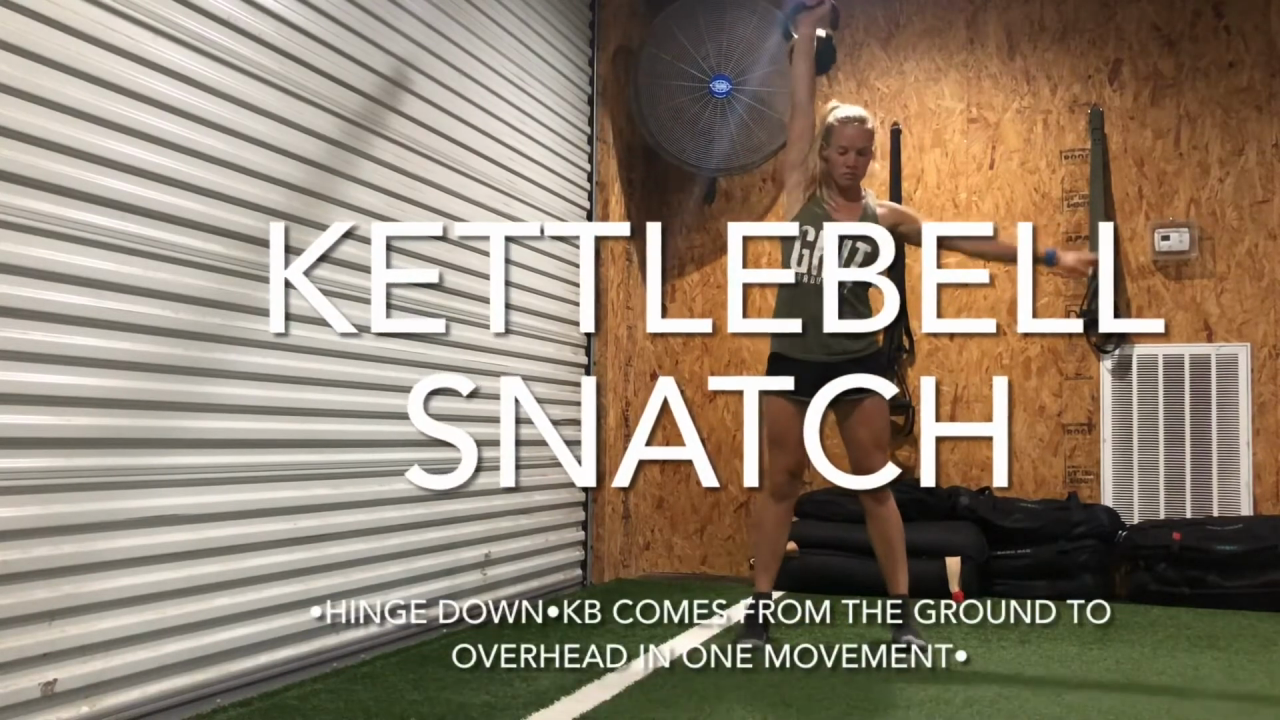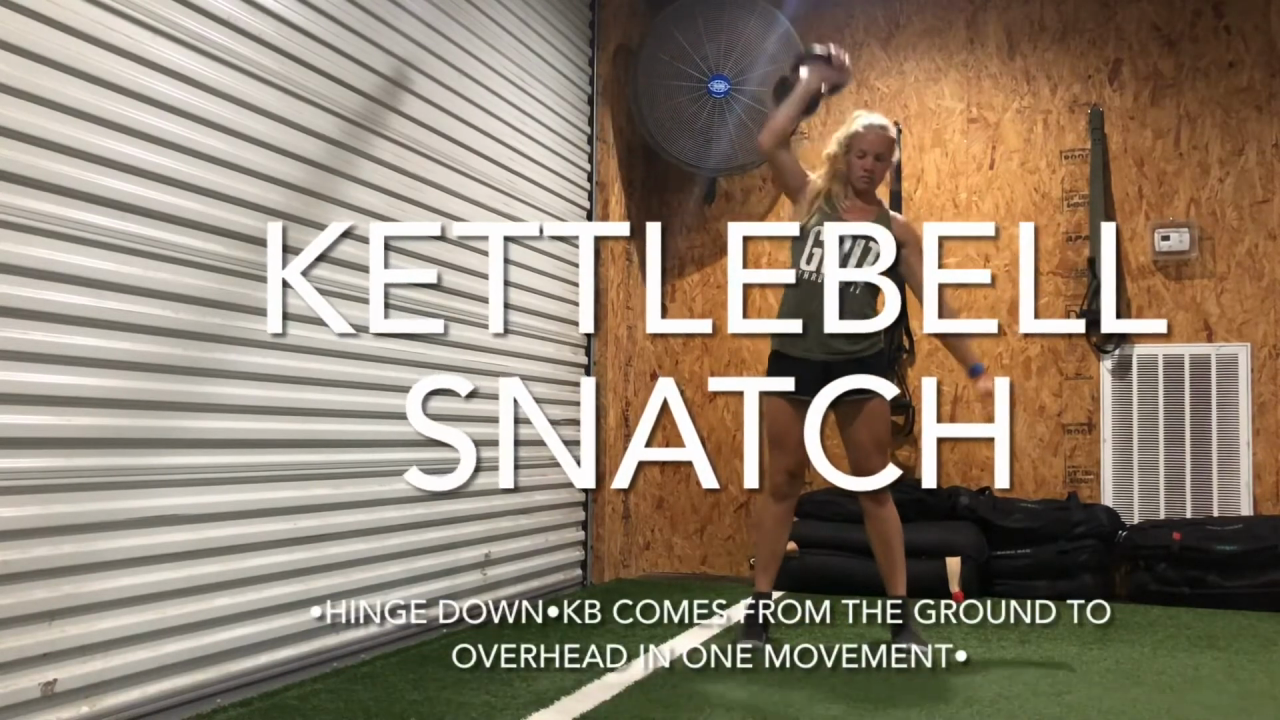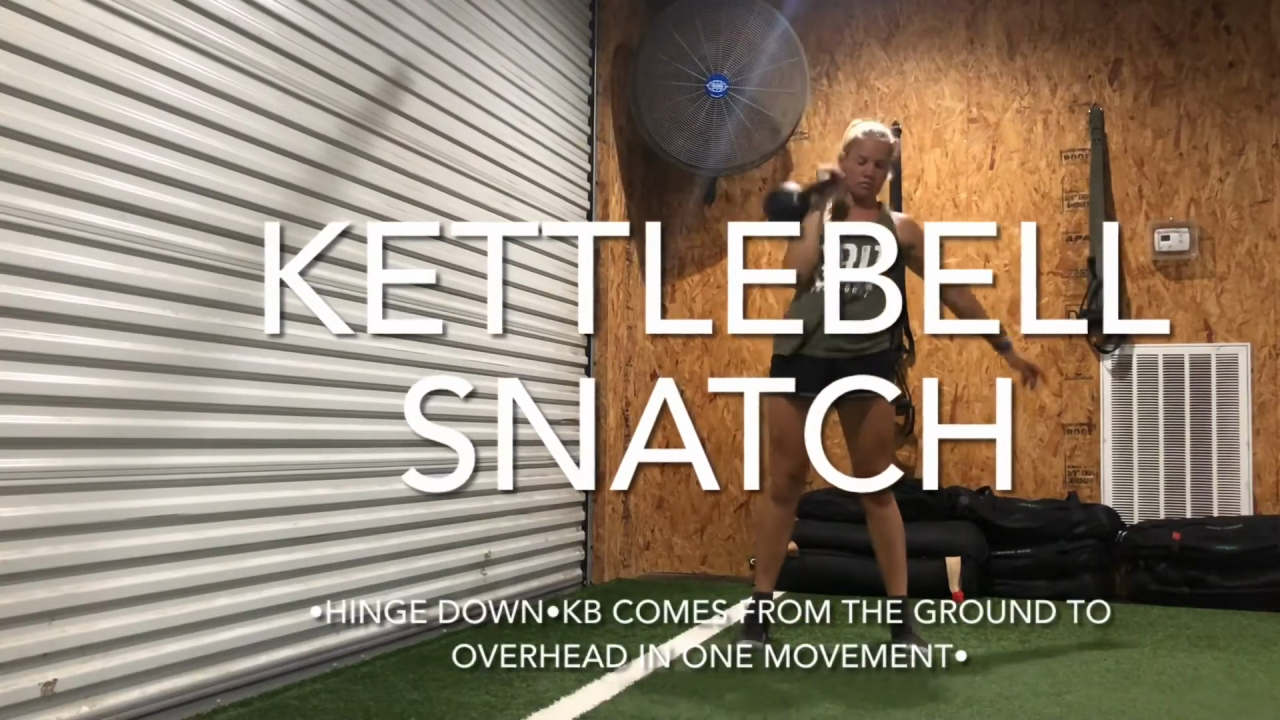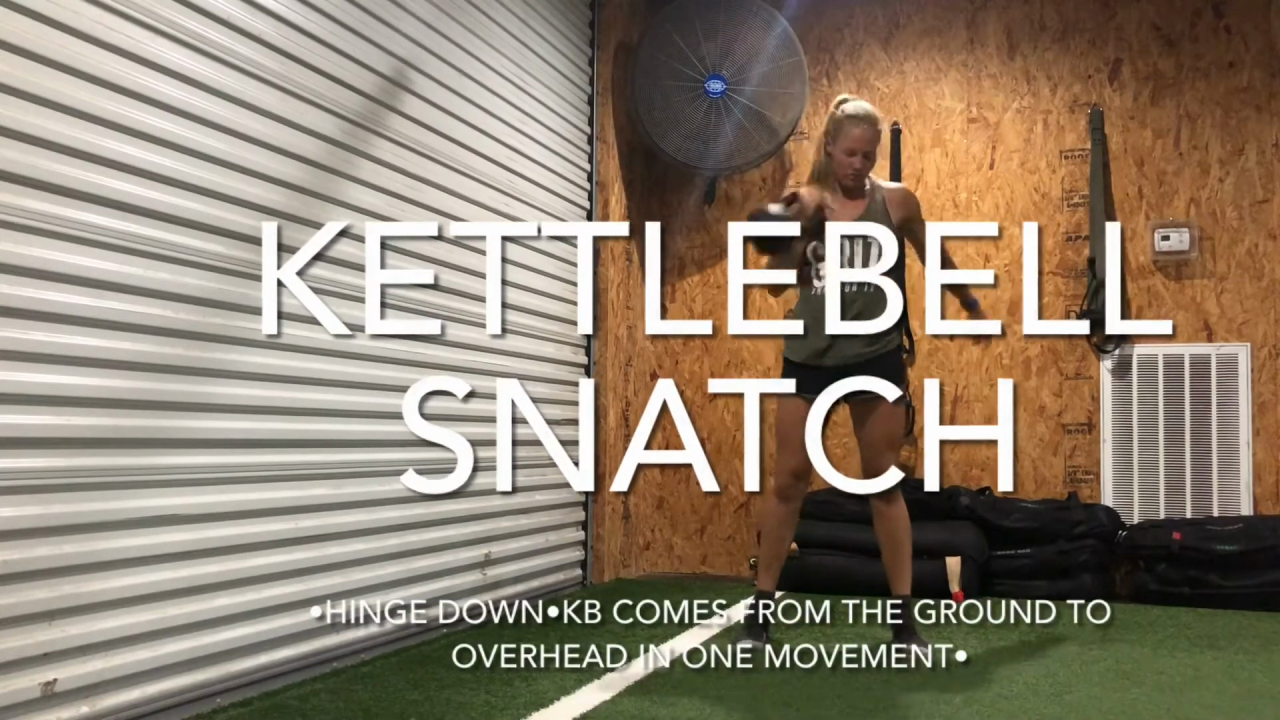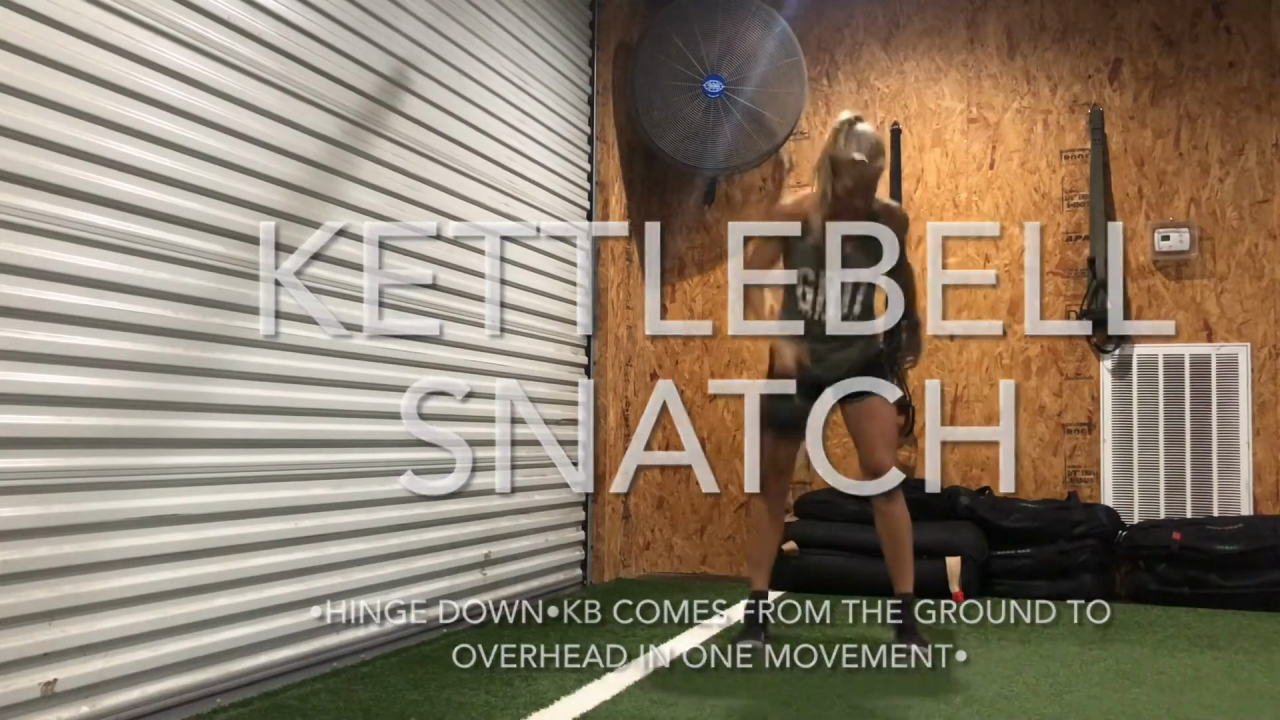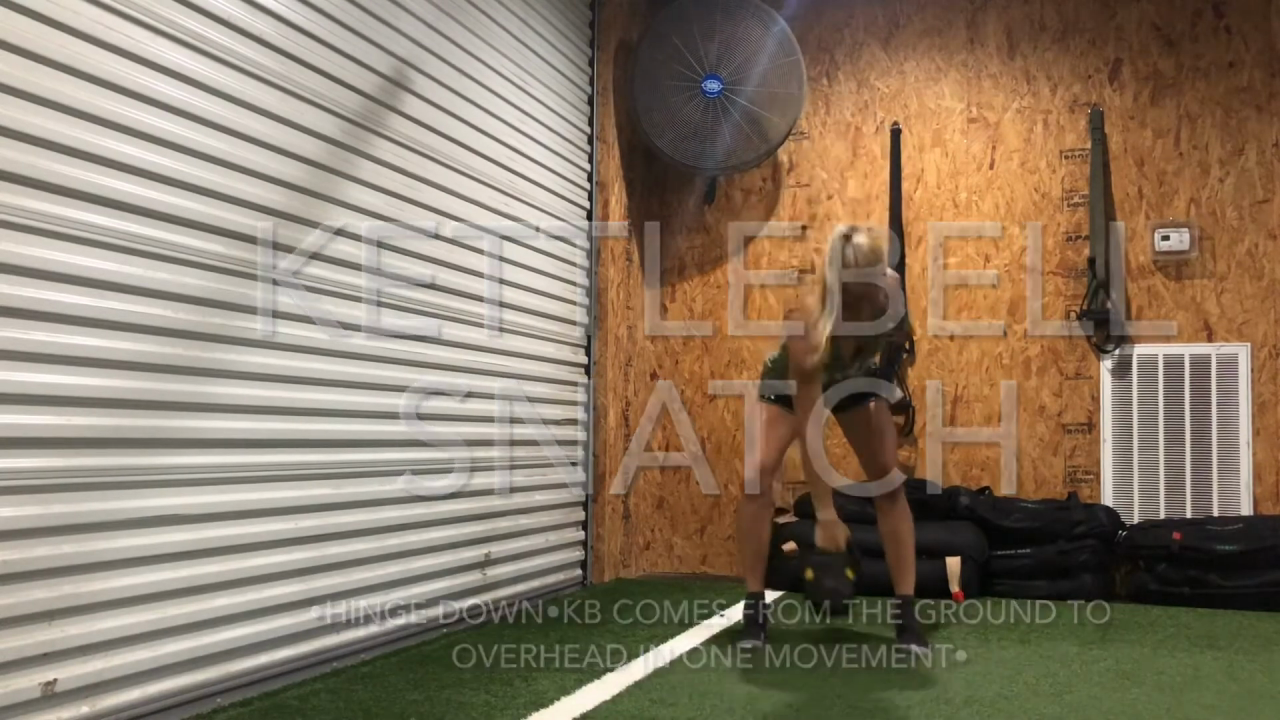
dt=0.3s
person 1, frame 1
left shoulder: (886, 216)
right shoulder: (800, 190)
left elbow: (966, 240)
right elbow: (800, 109)
left wrist: (1049, 257)
left hip: (858, 360)
right hip: (792, 358)
left knee: (875, 485)
right knee: (780, 481)
left ankle: (902, 610)
right ankle: (760, 605)
person 1, frame 2
left shoulder: (899, 230)
right shoulder: (812, 197)
left elbow: (933, 304)
right elbow: (770, 144)
left wrist: (975, 369)
right wrist: (810, 84)
left hip: (864, 361)
right hip: (795, 357)
left knee: (874, 488)
right knee: (782, 482)
left ankle: (902, 616)
right ankle: (758, 610)
person 1, frame 3
left shoulder: (901, 228)
right shoulder: (818, 217)
left elbow: (952, 292)
right elbow: (798, 267)
left wrist: (1006, 348)
right wrist: (819, 205)
left hip: (868, 360)
right hip: (800, 356)
left knee: (876, 487)
right knee: (784, 483)
left ankle: (901, 614)
right ankle: (760, 606)
person 1, frame 4
left shoulder: (896, 201)
right shoulder: (803, 203)
left elbow: (935, 258)
right elbow: (776, 275)
left wrist: (971, 304)
right wrist: (803, 224)
left hip: (877, 357)
right hip: (808, 355)
left knee: (884, 483)
right knee: (790, 480)
left ankle: (904, 613)
right ankle: (762, 606)
person 1, frame 5
left shoulder: (890, 218)
right shoulder: (792, 215)
right elbow: (750, 281)
left wrist: (912, 329)
right wrist: (777, 341)
left hip: (863, 360)
right hip: (798, 361)
left knee: (883, 476)
right knee: (770, 477)
left ankle: (905, 610)
right ankle: (756, 608)
person 1, frame 6
left shoulder: (888, 292)
right shoulder: (810, 326)
right elbow: (806, 425)
right wrist: (825, 512)
left hip: (857, 385)
right hip: (789, 385)
left knee: (888, 482)
right knee: (757, 478)
left ankle: (905, 614)
right ankle: (755, 611)
